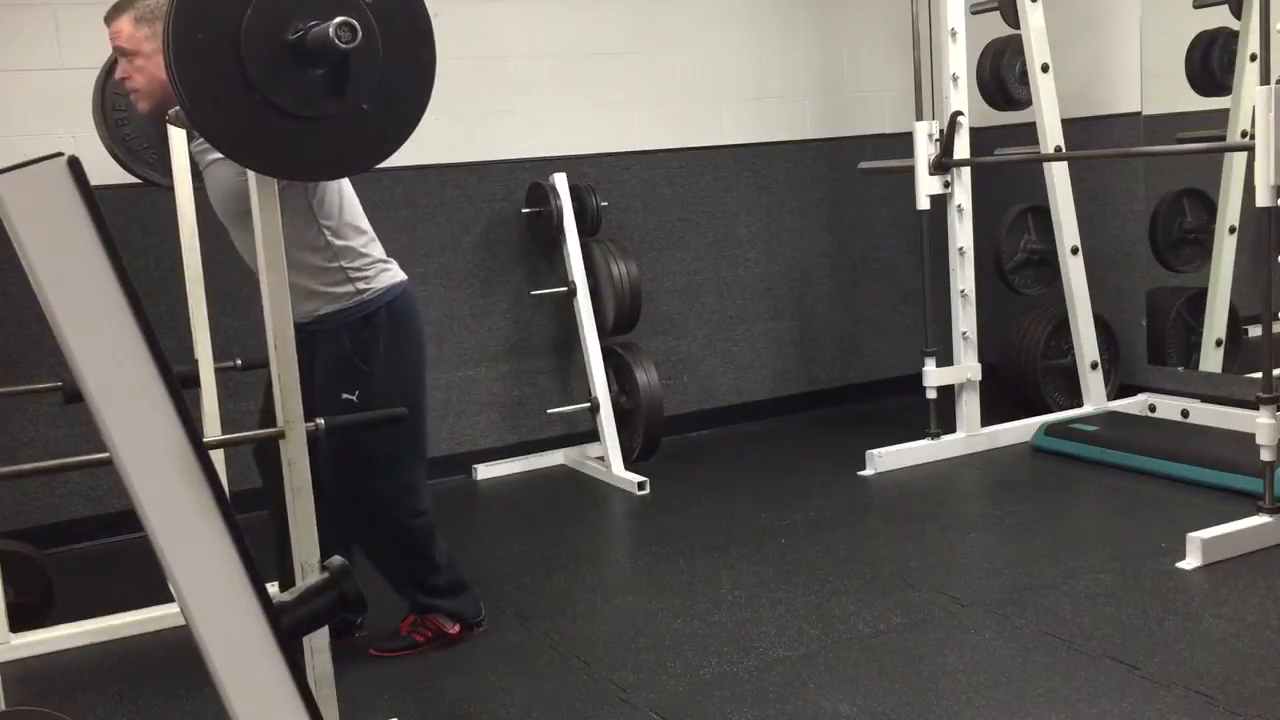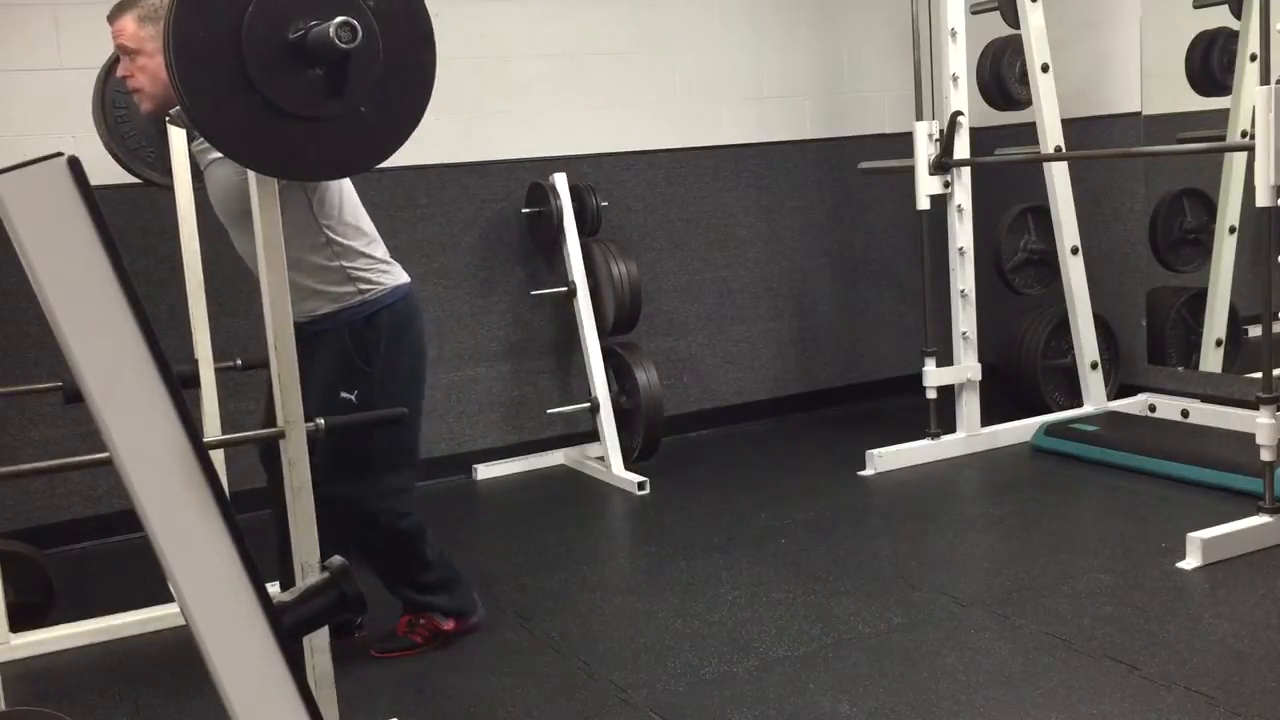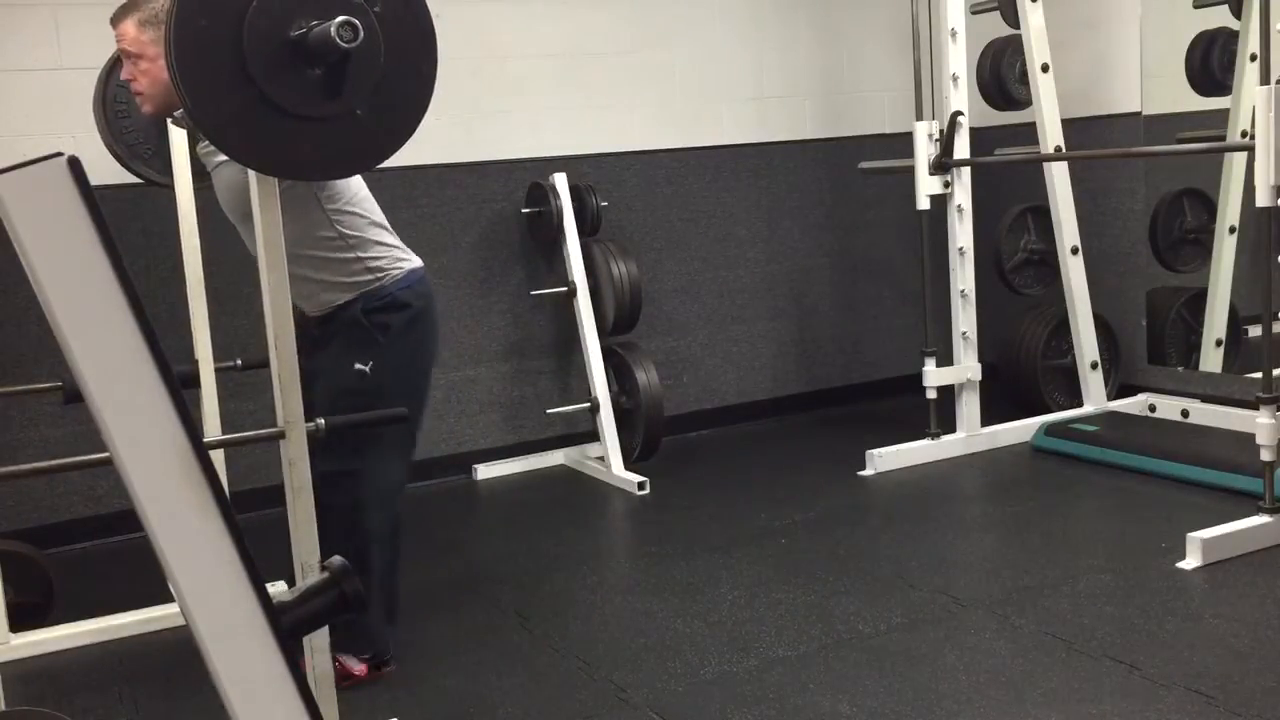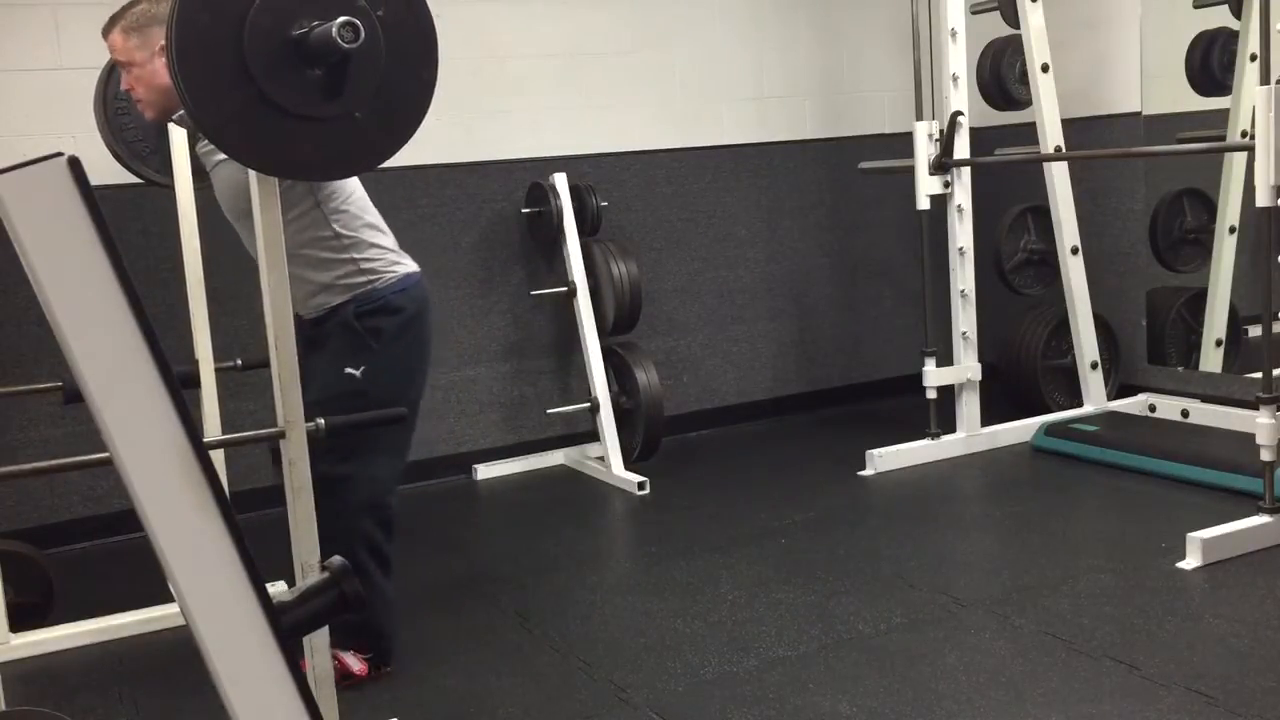
dt=0.4s
person 1, frame 1
right shoulder: (204, 126)
left hip: (365, 318)
right hip: (314, 321)
left knee: (371, 479)
right knee: (287, 466)
left ankle: (449, 608)
person 1, frame 2
right shoulder: (203, 128)
left hip: (366, 316)
right hip: (314, 321)
left knee: (357, 486)
right knee: (289, 468)
left ankle: (444, 604)
person 1, frame 3
right shoulder: (207, 127)
left hip: (384, 308)
right hip: (331, 312)
left knee: (352, 472)
right knee: (314, 467)
left ankle: (358, 642)
right ankle: (329, 616)
person 1, frame 4
right shoulder: (207, 126)
left hip: (378, 310)
right hip: (326, 314)
left knee: (344, 474)
right knee: (307, 464)
left ankle: (358, 641)
right ankle: (324, 615)
